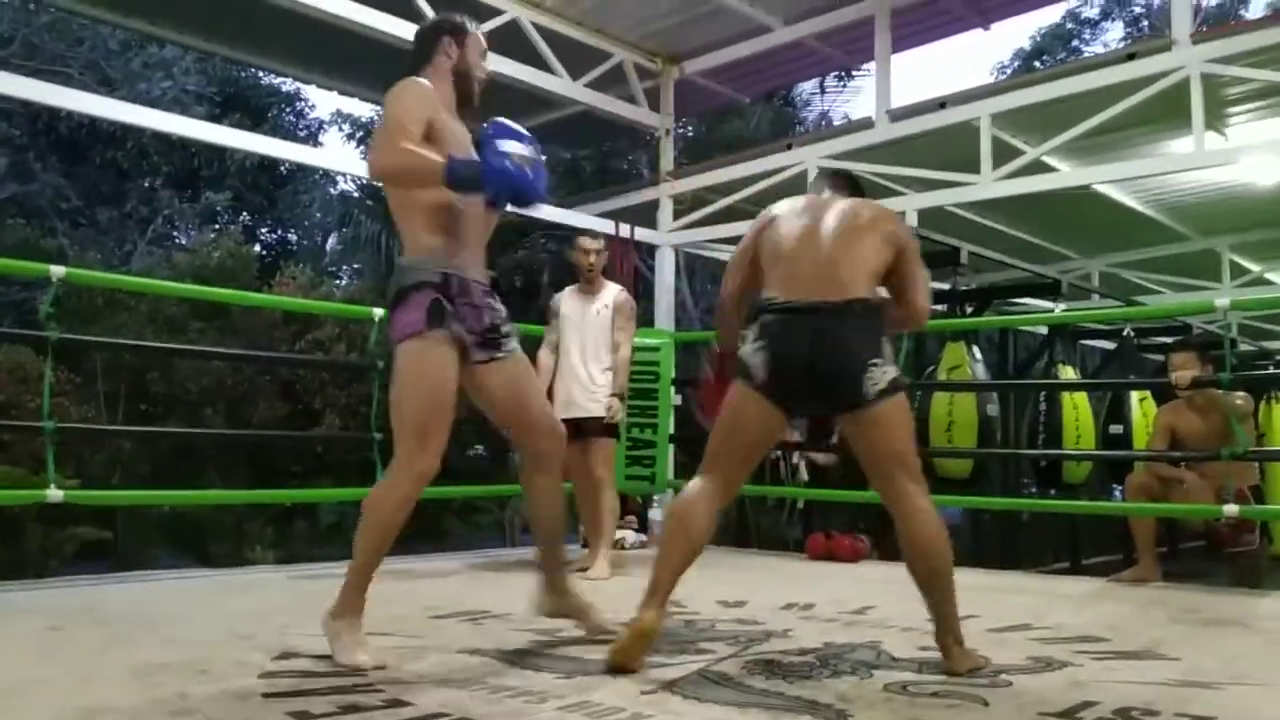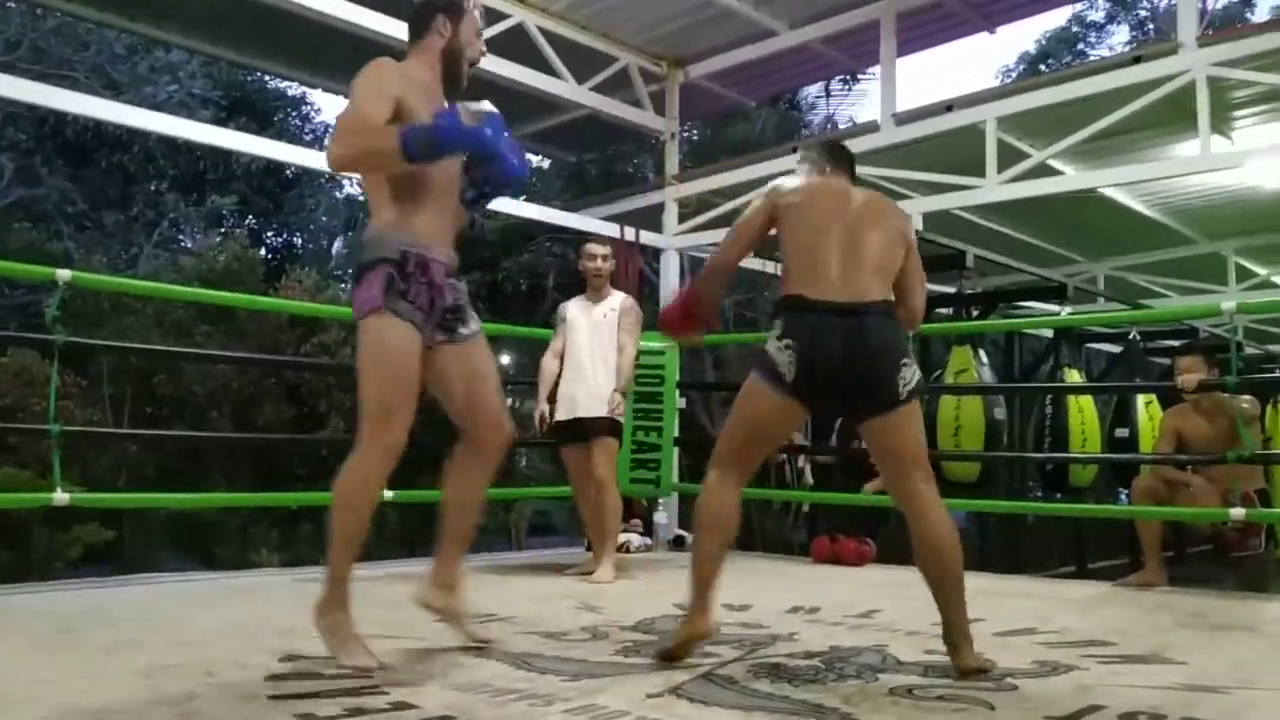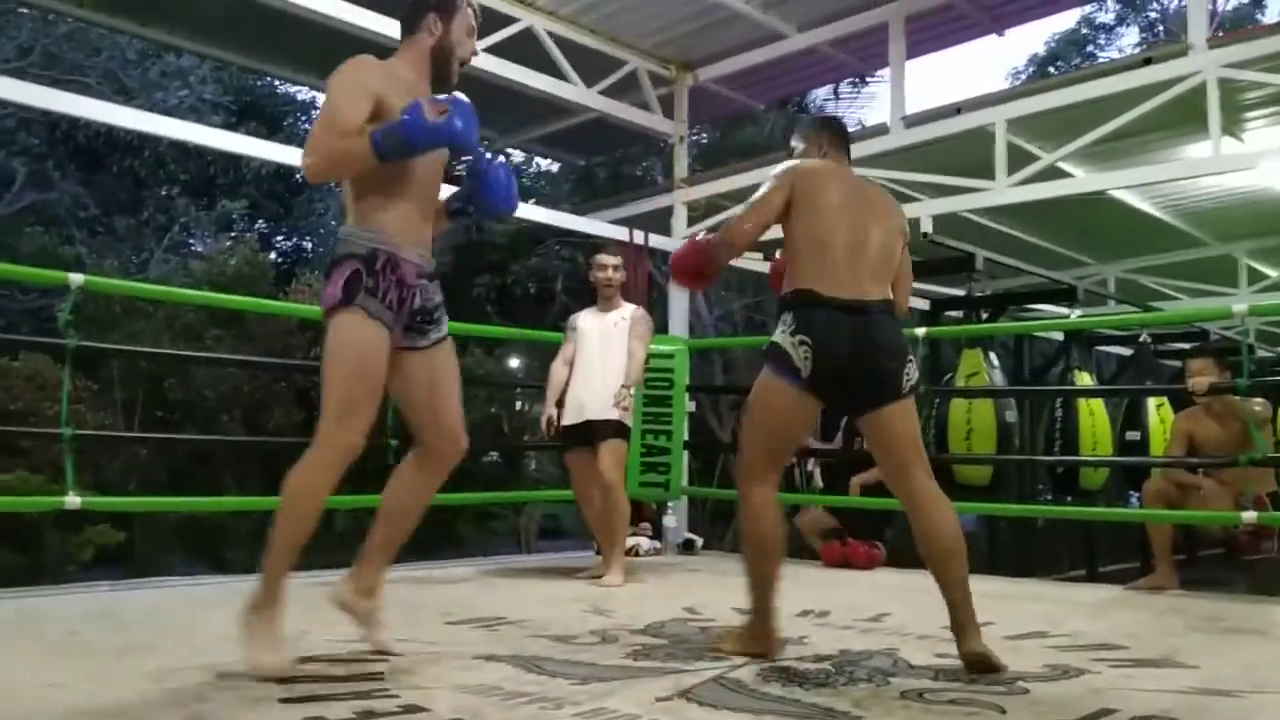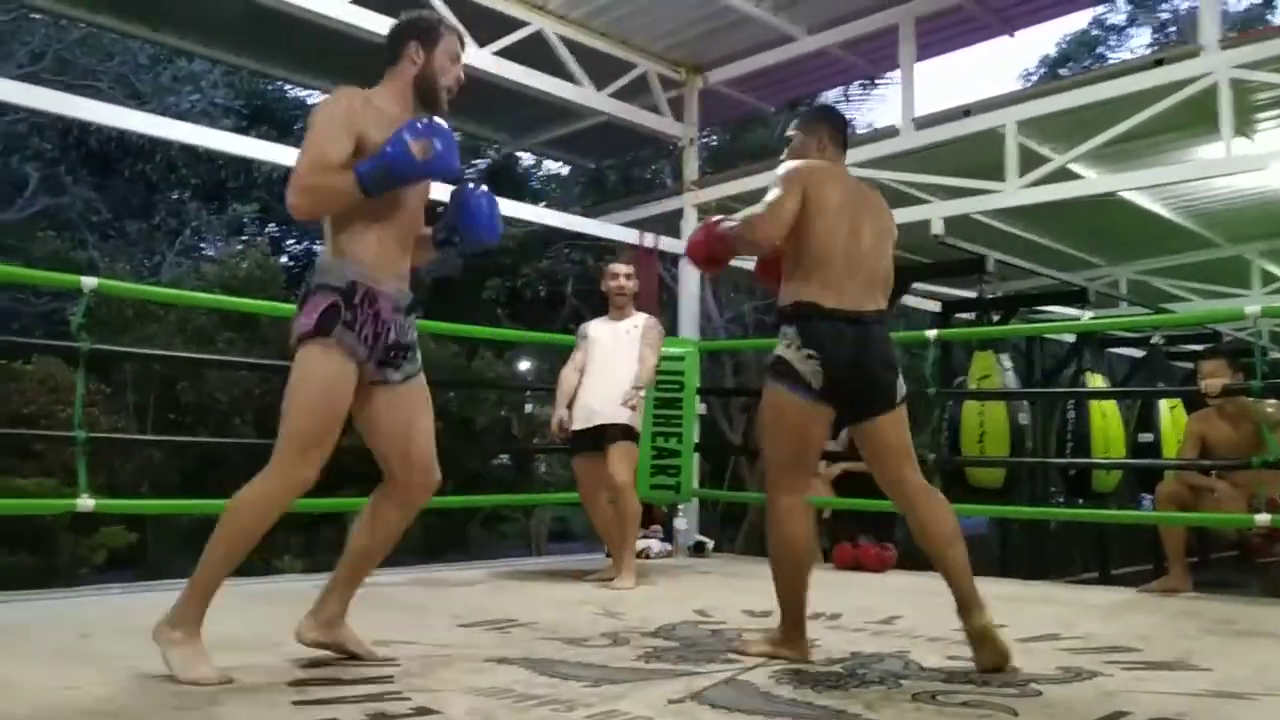
dt=0.1s
person 1, frame 1
left shoulder: (453, 125)
right shoulder: (415, 93)
right elbow: (384, 160)
left wrist: (500, 181)
right wrist: (476, 174)
left hip: (477, 301)
right hip: (432, 293)
left knee: (546, 442)
right knee: (417, 465)
left ankle: (556, 586)
right ankle: (346, 611)
person 1, frame 2
left shoulder: (451, 105)
right shoulder: (388, 75)
right elbow: (344, 148)
left wrist: (485, 180)
right wrist: (436, 138)
left hip: (443, 284)
right hip: (398, 273)
left knee: (491, 433)
right knee: (383, 442)
left ankle: (445, 581)
right ankle: (333, 605)
person 1, frame 3
left shoulder: (432, 108)
right shoulder: (368, 75)
right elbow: (320, 158)
left wrist: (468, 199)
right wrist: (406, 138)
left hip: (418, 286)
right hip: (368, 273)
left knee: (445, 444)
right knee: (341, 441)
left ankle: (361, 584)
right ankle: (266, 602)
person 1, frame 4
left shoulder: (419, 134)
right shoulder: (349, 106)
right elbow: (302, 199)
left wrist: (451, 233)
right wrist: (390, 167)
left hip: (390, 325)
right hip: (339, 308)
left knee: (416, 479)
right knee: (293, 473)
left ankle: (326, 617)
right ankle: (181, 623)
person 2, frame 1
left shoulder: (776, 213)
right shoulder: (888, 222)
left elbow: (730, 296)
right elbow: (916, 312)
left wrist: (721, 360)
left hip: (778, 337)
right hip: (853, 341)
left knee: (712, 481)
right knee: (909, 494)
left ankle: (649, 614)
right ankle: (953, 645)
person 2, frame 2
left shoulder: (786, 191)
right shoulder: (893, 215)
left elbow: (723, 260)
right elbow: (913, 312)
left wrist: (695, 306)
left hip: (803, 336)
right hip: (879, 339)
left knee: (726, 472)
right knee: (918, 493)
left ankle: (698, 612)
right ankle: (960, 643)
person 2, frame 3
left shoulder: (796, 173)
right shoulder: (889, 207)
left elbow: (742, 231)
left wrist: (701, 256)
left hip: (810, 331)
right hip: (879, 335)
left knee: (757, 477)
right knee: (917, 485)
left ankle: (761, 625)
right ankle: (968, 632)
person 2, frame 4
left shoulder: (799, 173)
right shoulder: (878, 205)
left elbow: (764, 236)
left wrist: (724, 239)
left hip: (811, 339)
right hip: (872, 342)
left knee: (784, 491)
right knee: (908, 484)
left ankle: (792, 635)
right ankle: (974, 612)
person 3, frame 1
left shoulder: (618, 297)
right shoulder: (560, 300)
left elbow: (623, 349)
right elbow: (549, 350)
left wrist: (618, 394)
right wrist: (539, 395)
left hip: (600, 402)
right hip: (565, 404)
left knee: (601, 477)
right knee: (579, 480)
left ankle: (603, 555)
right ankle: (592, 549)
person 3, frame 2
left shoulder: (625, 305)
right shoulder: (566, 309)
left elbow: (628, 351)
right elbow: (553, 354)
left wrist: (621, 389)
right wrist: (542, 399)
left hip: (603, 407)
right hip: (568, 407)
left knee: (603, 478)
right knee: (581, 483)
left ankle: (608, 559)
right ankle: (597, 553)
person 3, frame 3
left shoulder: (635, 315)
right shoulder: (577, 320)
left elbow: (637, 355)
right elbow: (563, 362)
left wrist: (628, 388)
right wrist: (550, 403)
left hip: (610, 410)
right hip: (575, 412)
left knee: (610, 479)
right knee: (584, 489)
left ankle: (617, 563)
right ankle: (607, 557)
person 3, frame 4
left shoulder: (648, 325)
right shoulder: (588, 329)
left elbow: (648, 362)
right elbow: (573, 368)
left wrist: (638, 388)
right wrist: (560, 407)
left hip: (621, 414)
right hip: (583, 417)
left knee: (620, 481)
right knee: (591, 493)
left ankle: (628, 566)
right ankle: (618, 561)
person 4, frame 1
left shoulder: (1237, 401)
right shoulder: (1168, 414)
left elbow: (1240, 410)
right elbow: (1151, 461)
left wrist: (1200, 386)
right wrist: (1185, 477)
left hip: (1241, 495)
right hip: (1199, 493)
right knee: (1137, 480)
right ankle: (1148, 565)
person 4, frame 2
left shoulder: (1244, 405)
right shoulder: (1174, 418)
left elbow: (1247, 414)
right elbow: (1157, 465)
left wrist: (1206, 390)
right wrist: (1191, 480)
left hip: (1247, 498)
right hip: (1205, 495)
right knee: (1143, 484)
right ankle: (1154, 569)
person 4, frame 3
left shoulder: (1256, 408)
right shoulder: (1185, 421)
left elbow: (1259, 416)
right elbow: (1169, 468)
left wrist: (1217, 392)
right wrist: (1202, 483)
left hip: (1258, 501)
right hip: (1216, 498)
right knee: (1154, 487)
right ankle: (1165, 572)
person 4, frame 4
right shoulder: (1199, 423)
right elbow: (1181, 470)
left wrist: (1229, 395)
right wrist: (1214, 485)
right hip: (1227, 500)
right knee: (1168, 489)
right ankle: (1178, 575)
